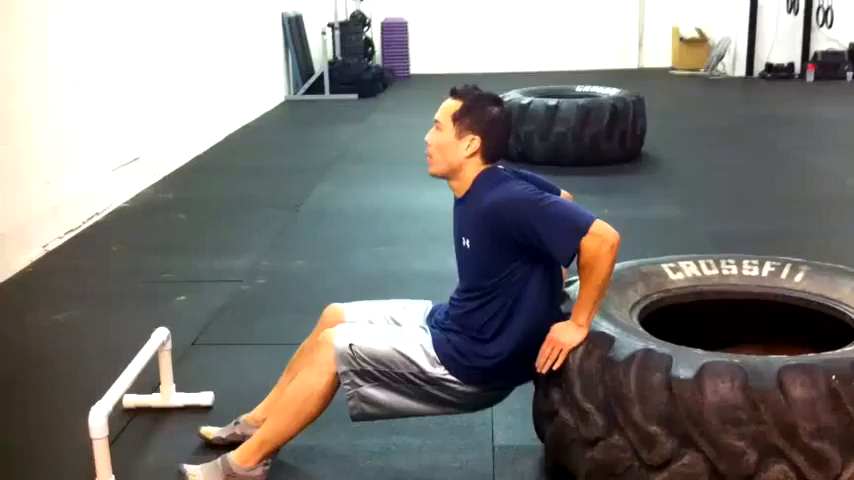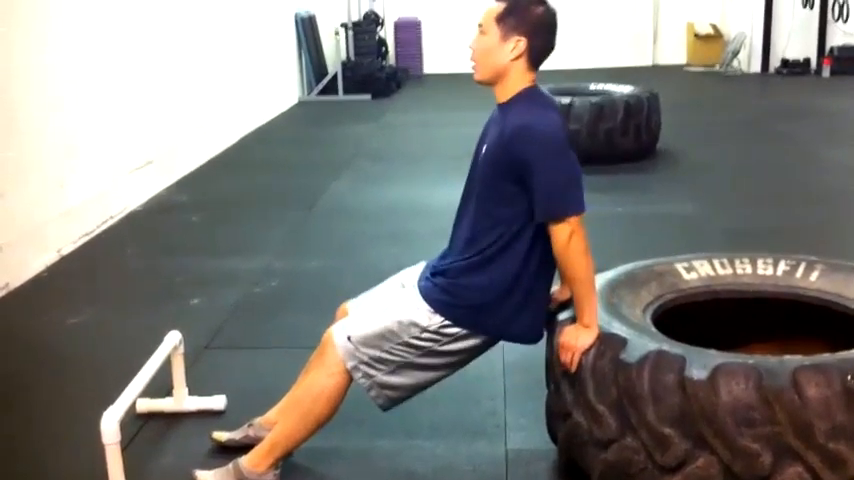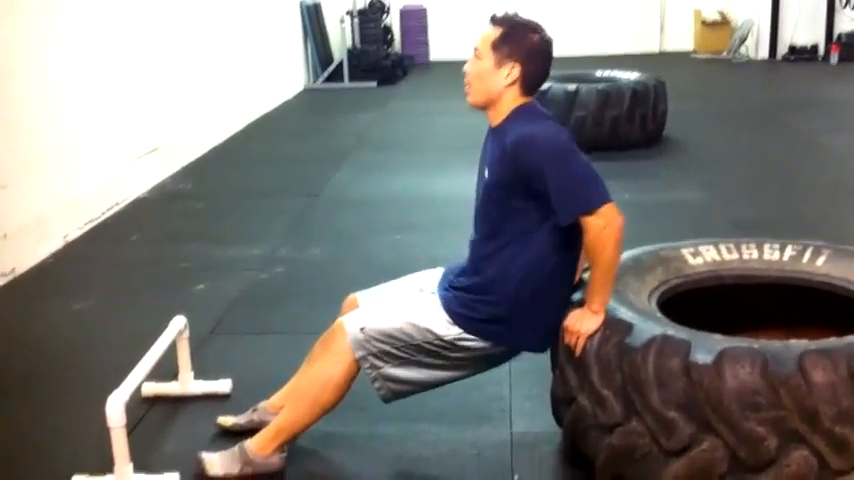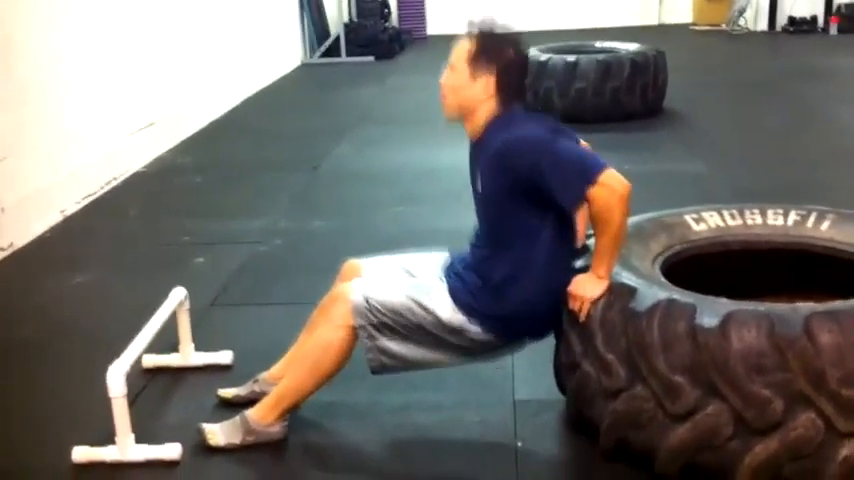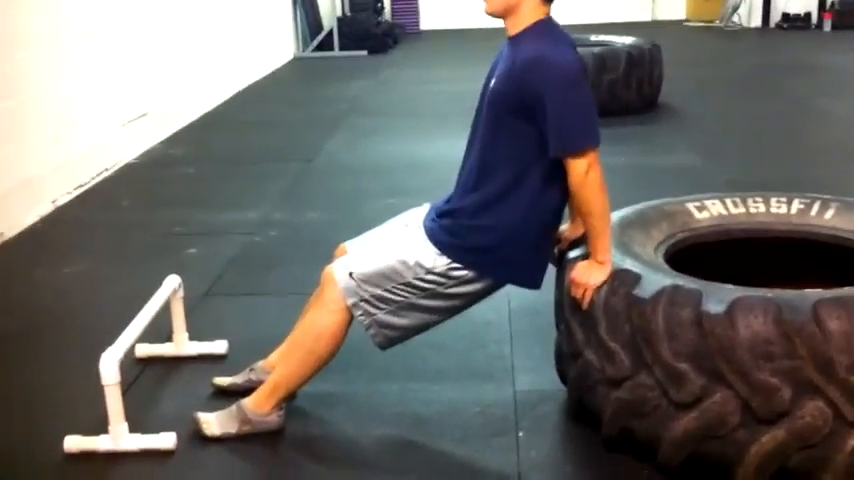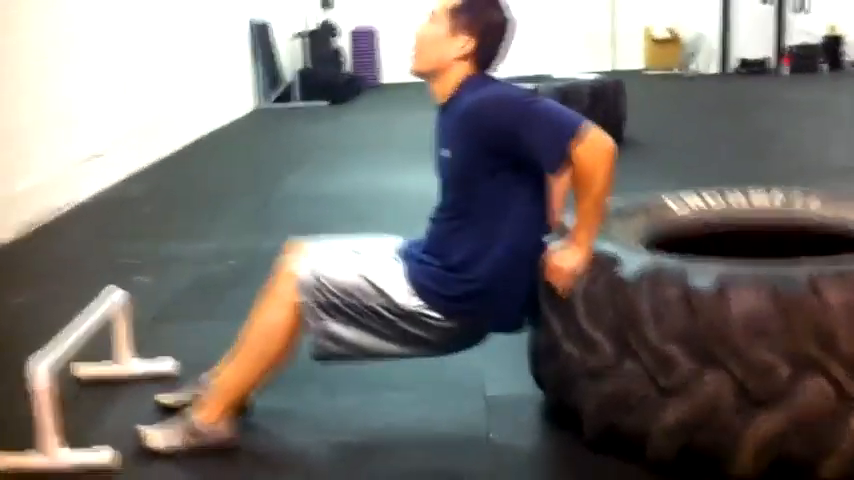
dt=0.7s
person 1, frame 1
left shoulder: (505, 202)
right shoulder: (490, 185)
left elbow: (603, 239)
right elbow: (562, 201)
left wrist: (577, 324)
right wrist: (542, 290)
left hip: (470, 359)
right hip: (454, 324)
left knee: (333, 347)
right knee: (334, 318)
right ankle: (256, 423)
person 1, frame 2
left shoulder: (534, 128)
right shoulder: (517, 114)
left elbow: (567, 228)
right elbow: (557, 214)
left wrist: (586, 324)
right wrist: (565, 288)
left hip: (468, 304)
right hip: (454, 276)
left knee: (341, 347)
right knee: (348, 319)
right ankle: (271, 426)
person 1, frame 3
left shoulder: (533, 141)
right shoulder: (512, 130)
left elbow: (605, 219)
right elbow: (568, 209)
left wrist: (592, 308)
right wrist: (560, 276)
left hip: (486, 316)
right hip: (471, 287)
left knee: (350, 333)
right knee: (355, 306)
right ankle: (275, 409)
person 1, frame 4
left shoulder: (516, 145)
right shoulder: (504, 130)
left elbow: (613, 189)
right elbow: (578, 155)
left wrist: (598, 275)
right wrist: (567, 242)
left hip: (489, 308)
right hip: (476, 275)
left knee: (348, 301)
right knee: (353, 273)
left ankle: (263, 418)
right ankle: (275, 381)
person 1, frame 5
left shoulder: (548, 61)
right shoulder: (526, 47)
left elbow: (585, 163)
right elbow: (570, 151)
left wrist: (600, 260)
right wrist: (574, 226)
left hip: (474, 248)
right hip: (456, 219)
left knee: (339, 283)
right knee: (346, 258)
left ankle: (260, 407)
right ankle: (274, 368)
person 1, frame 6
left shoulder: (490, 108)
right shoulder: (464, 106)
left elbow: (596, 148)
right elbow: (552, 143)
left wrist: (577, 246)
right wrist: (538, 233)
left hip: (450, 297)
right hip: (434, 265)
left knee: (294, 279)
right knee: (300, 254)
left ankle: (209, 418)
right ankle: (223, 382)
